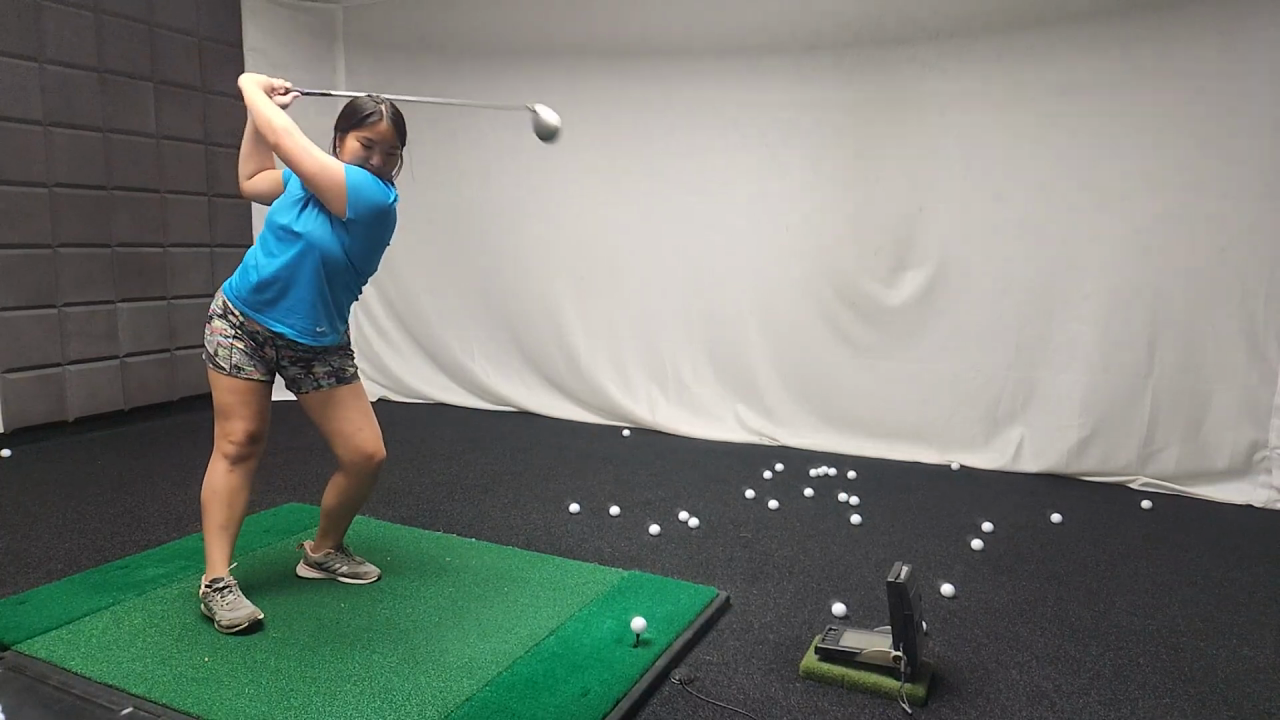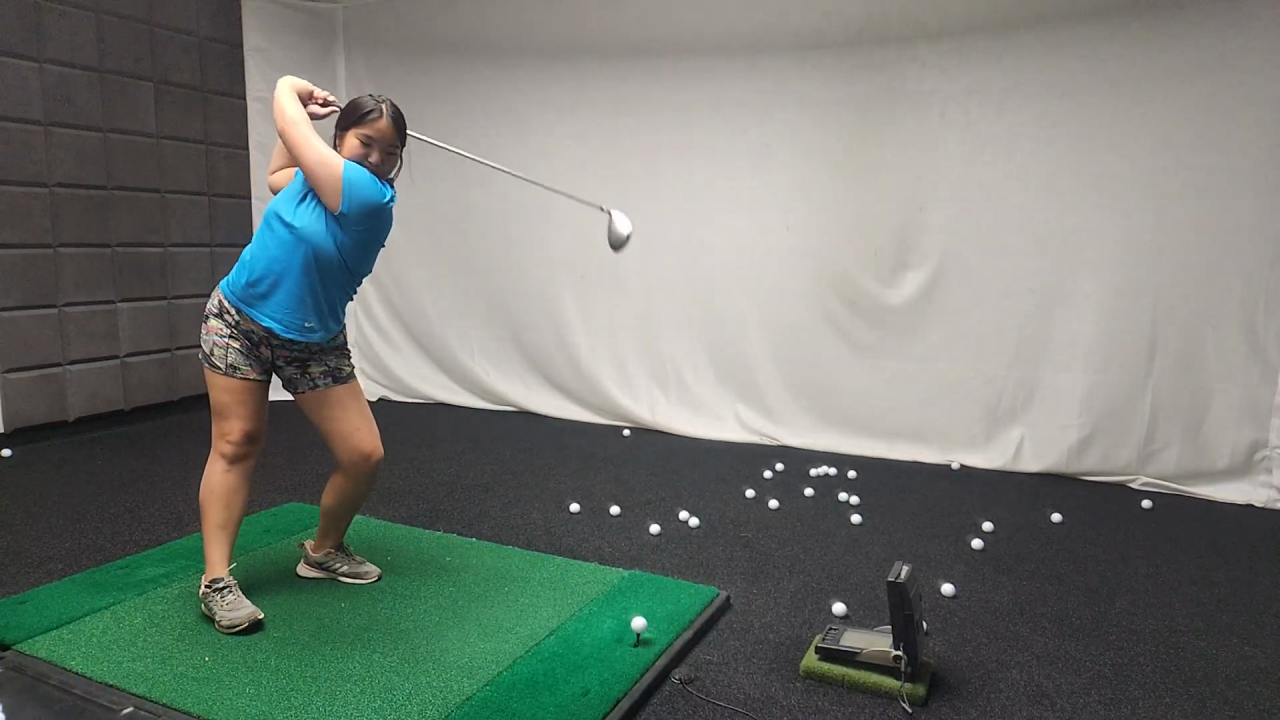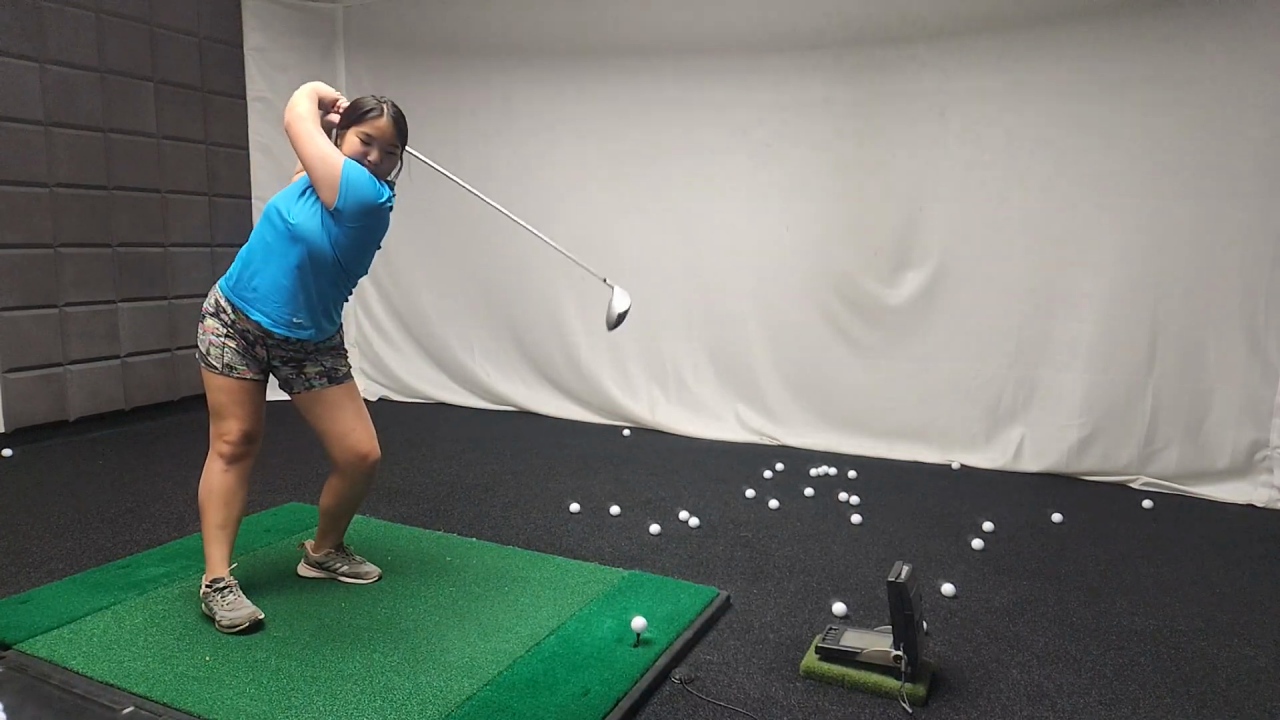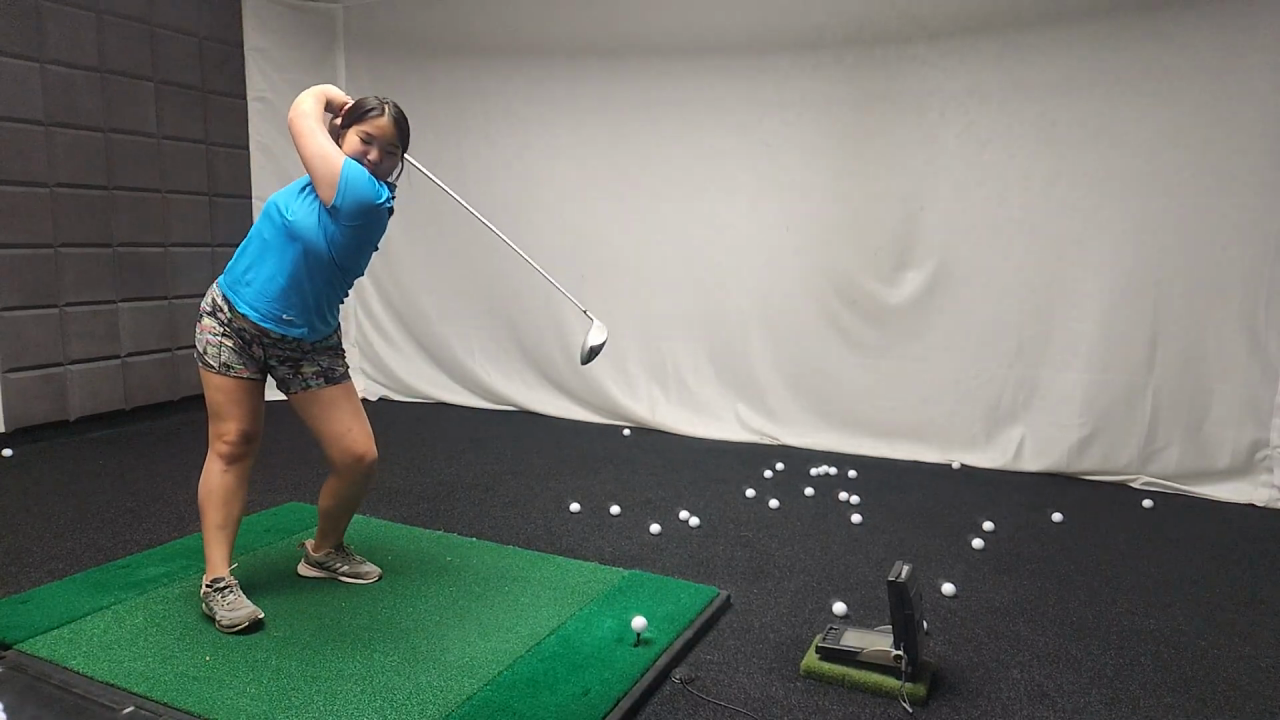
dt=0.5s
person 1, frame 1
left shoulder: (376, 199)
right shoulder: (311, 173)
left elbow: (281, 134)
right elbow: (251, 181)
left wrist: (251, 87)
right wrist: (259, 103)
left hip: (317, 344)
right hip: (242, 320)
left knee: (366, 455)
right knee: (238, 444)
left ankle: (323, 550)
right ankle: (216, 581)
person 1, frame 2
left shoulder: (371, 198)
right shoulder: (316, 177)
left elbow: (288, 119)
right elbow: (278, 176)
left wrist: (290, 90)
right wrist: (310, 107)
left hip: (313, 342)
right hip: (238, 319)
left knee: (364, 455)
right knee: (236, 443)
left ankle: (323, 551)
right ankle: (216, 580)
person 1, frame 3
left shoulder: (369, 197)
right shoulder: (326, 175)
left elbow: (297, 116)
right elbow: (299, 180)
left wrist: (315, 94)
right wrist: (332, 117)
left hip: (310, 341)
right hip: (234, 317)
left knee: (361, 456)
right knee: (234, 443)
left ankle: (324, 551)
right ankle: (216, 580)
person 1, frame 4
left shoulder: (368, 198)
right shoulder: (329, 175)
left elbow: (302, 113)
left wrist: (325, 95)
right wrist: (336, 111)
left hip: (307, 340)
right hip: (232, 316)
left knee: (358, 457)
right knee: (233, 443)
left ankle: (324, 551)
right ankle: (216, 580)
